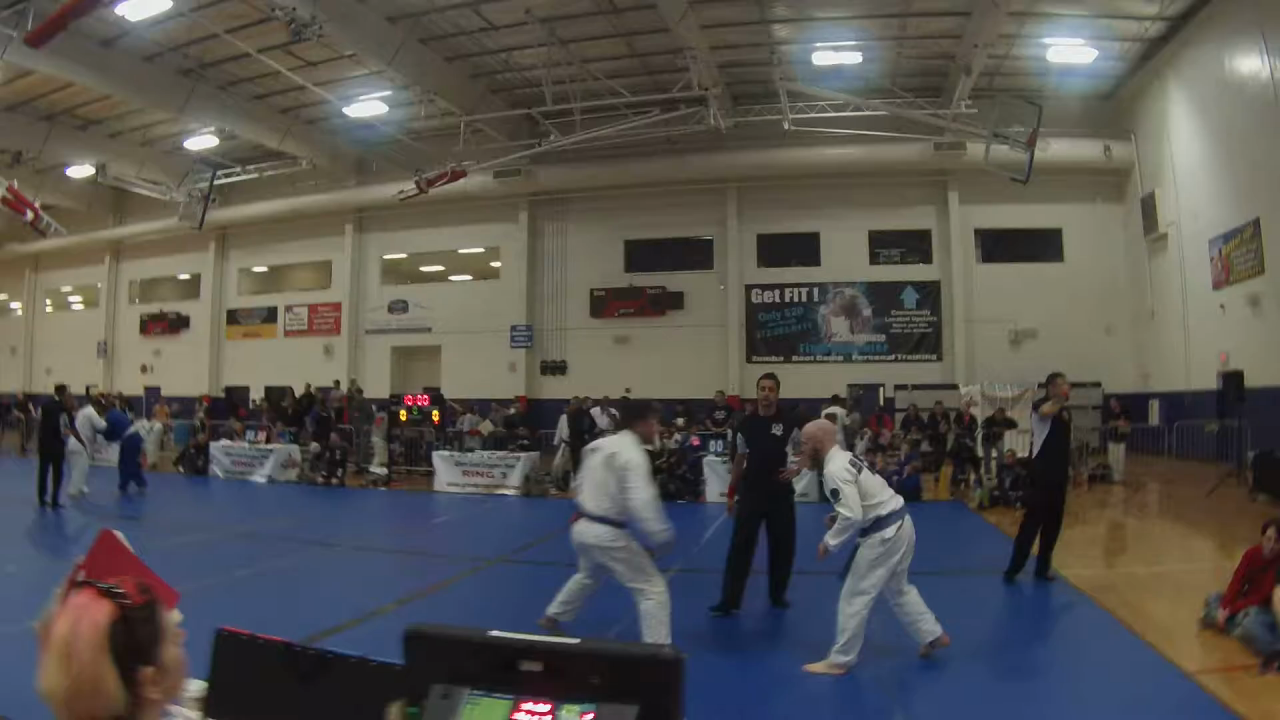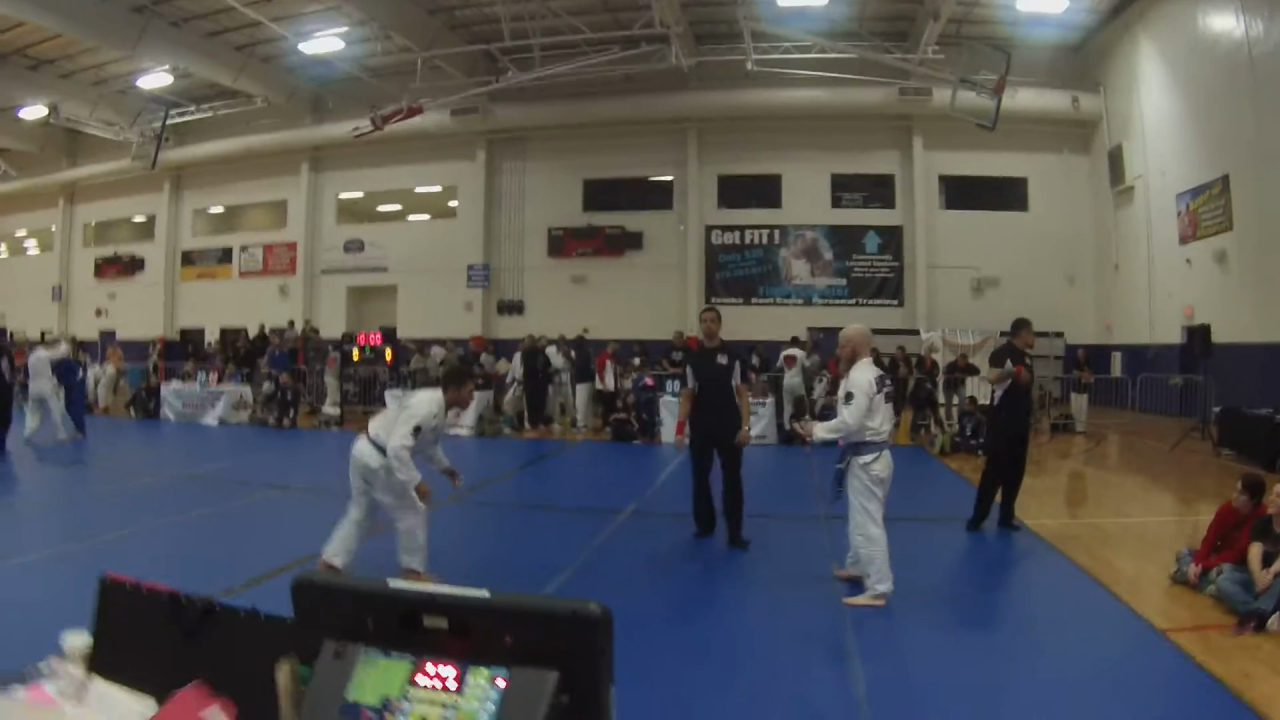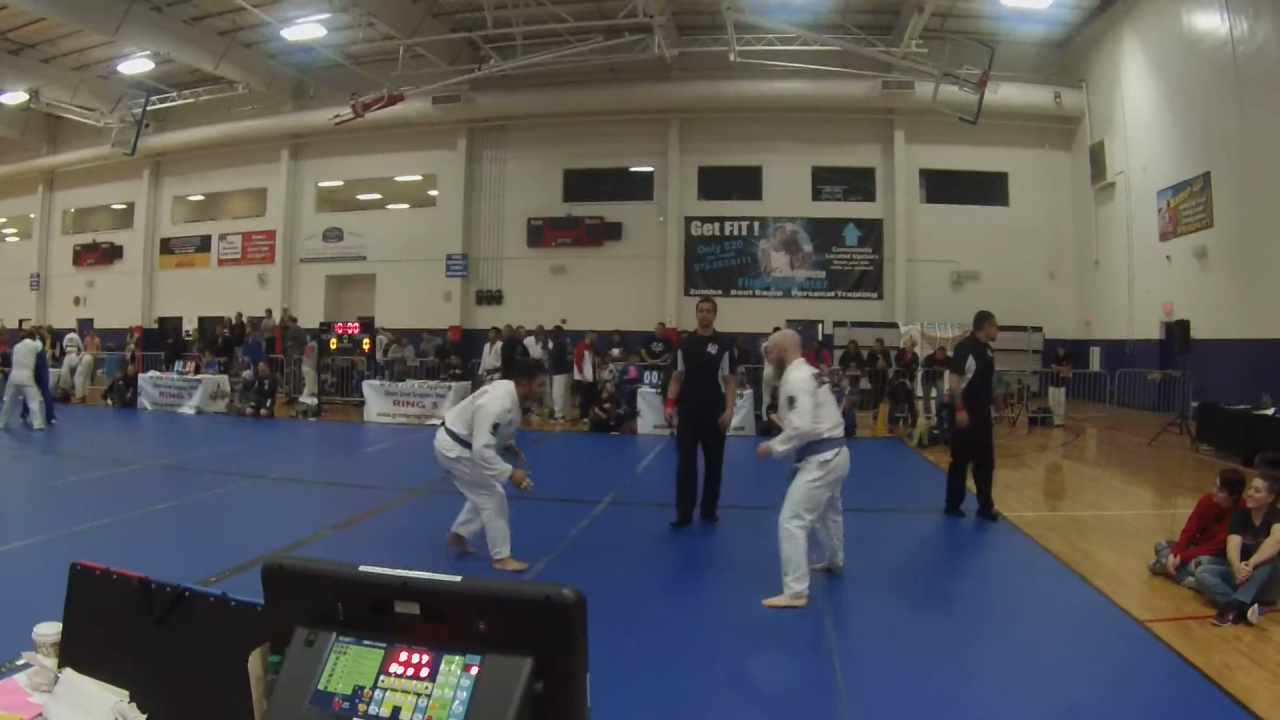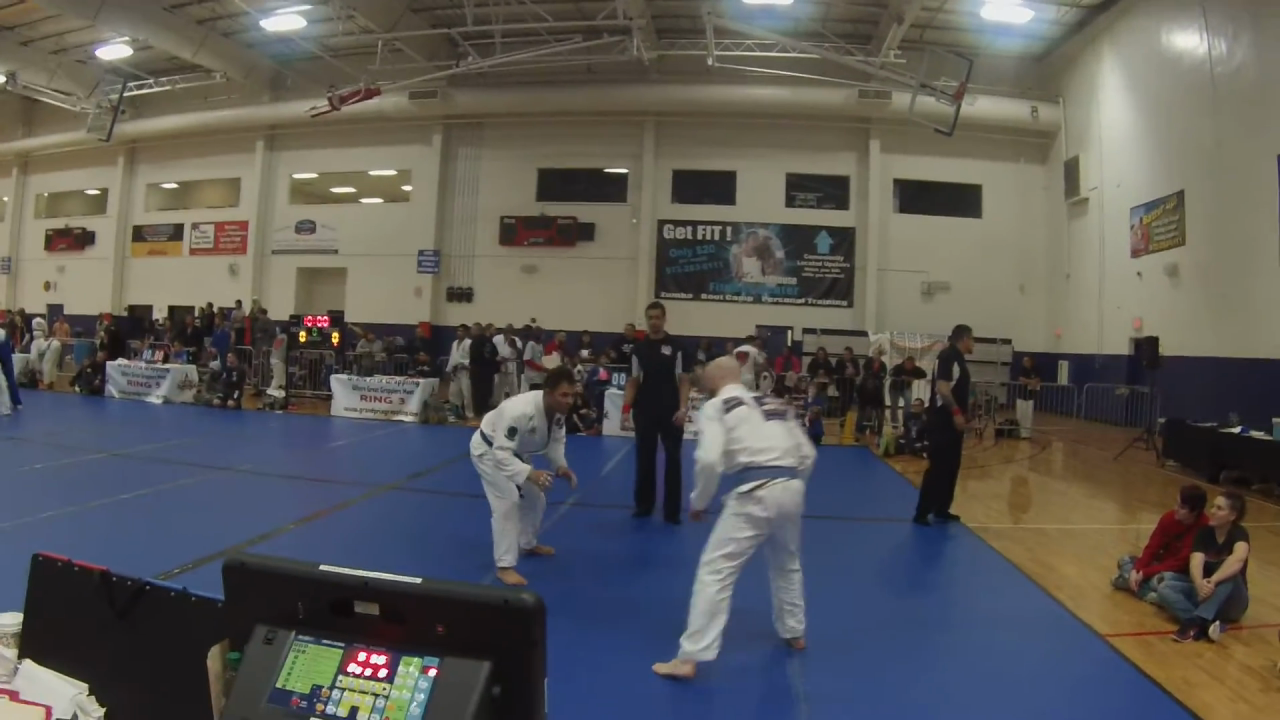
dt=1s
person 1, frame 1
left shoulder: (834, 470)
right shoulder: (846, 458)
left elbow: (852, 516)
left wrist: (829, 541)
right wrist: (838, 518)
left hip: (884, 535)
right hip: (900, 526)
left knee: (855, 597)
right knee: (898, 588)
left ankle: (839, 660)
right ankle: (932, 635)
person 1, frame 2
left shoulder: (857, 378)
right shoulder: (879, 375)
left elbow: (848, 422)
left wrist: (817, 430)
right wrist: (843, 437)
left hip: (865, 461)
right hip: (878, 455)
left knee: (866, 524)
right knee: (861, 519)
left ankle: (877, 591)
right ankle: (856, 566)
person 1, frame 3
left shoulder: (795, 379)
right shoulder: (813, 374)
left elbow: (801, 427)
left wrist: (773, 447)
right wrist: (782, 443)
left hip: (821, 458)
right hip: (838, 452)
left knee: (793, 521)
right knee: (828, 511)
left ankle: (795, 592)
right ankle: (835, 559)
person 1, frame 4
left shoulder: (715, 408)
right shoulder: (776, 405)
left elbow: (710, 461)
right elbow: (807, 454)
left wrist: (698, 502)
left hip: (754, 493)
right hip: (791, 488)
left knee: (715, 571)
right knee: (787, 564)
left ankle: (690, 657)
right ankle: (794, 631)
person 2, frame 1
left shoulder: (789, 422)
right shoulder: (746, 425)
right elbow: (738, 461)
left wrist: (796, 469)
right wrist: (731, 494)
left hip: (780, 492)
right hip: (752, 492)
left knee: (783, 547)
right knee: (741, 546)
left ankle: (777, 594)
right ankle: (729, 600)
person 2, frame 2
left shoulder: (732, 355)
right shoulder: (693, 358)
left elbow: (742, 393)
right elbow: (688, 396)
left wrist: (745, 426)
right wrist: (680, 429)
left hip: (729, 425)
right hip: (701, 426)
left knee: (732, 478)
right knee: (700, 477)
left ankle: (735, 532)
right ankle: (704, 525)
person 2, frame 3
left shoulder: (723, 345)
right shoulder: (685, 344)
left elbow: (729, 382)
right elbow: (676, 378)
left wrist: (729, 410)
right wrist: (670, 404)
left hip: (714, 413)
right hip: (688, 411)
left knee: (713, 463)
right knee: (686, 462)
left ankle: (708, 509)
right ankle: (684, 513)
person 2, frame 4
left shoulder: (676, 347)
right shoulder: (639, 348)
left elbow: (684, 382)
right elbow: (633, 382)
left wrist: (682, 409)
right wrist: (626, 409)
left hip: (670, 411)
right hip: (645, 411)
left knee: (674, 461)
right knee: (645, 459)
left ankle: (672, 510)
right ankle: (644, 505)
person 3, frame 1
left shoulder: (598, 445)
right shoulder: (634, 455)
left elbow: (581, 484)
right elbow: (642, 502)
right wrist: (662, 536)
left hip: (582, 527)
right hip: (607, 534)
left knee: (587, 577)
right knee: (652, 588)
left ankle: (552, 618)
right ankle: (658, 648)
person 3, frame 2
left shoulder: (436, 403)
right shoulder: (425, 409)
left elbow: (427, 441)
right elbow: (398, 448)
left wrist: (444, 466)
right wrist: (416, 483)
left hip: (365, 451)
right hip: (376, 458)
left knee: (359, 514)
right knee: (412, 512)
left ankle: (330, 561)
right ankle: (414, 571)
person 3, frame 3
left shoulder: (509, 390)
right shoulder: (496, 405)
right elbow: (482, 451)
left wrist: (508, 446)
right wrist: (511, 473)
left hip: (462, 442)
right hip: (454, 448)
left knee: (484, 493)
right knee: (493, 498)
left ankle: (458, 534)
right ankle: (501, 557)
person 3, frame 4
left shoulder: (558, 409)
right shoulder: (518, 411)
left elbow: (556, 438)
right elbow: (501, 454)
left wrist: (561, 465)
right wrist: (531, 473)
left hip: (516, 451)
right hip: (489, 450)
left knee: (535, 498)
right knee: (507, 504)
left ankle: (527, 543)
right ankle: (505, 566)
person 4, frame 1
left shoulder: (1064, 411)
right shoulder: (1040, 405)
right elbow: (1047, 411)
right wrist: (1061, 396)
left hip: (1059, 474)
right hip: (1041, 473)
left knee: (1053, 523)
right knee: (1032, 521)
left ankle: (1042, 567)
right ankle: (1014, 568)
person 4, frame 2
left shoulder: (1025, 357)
right shoulder: (1002, 353)
right elbow: (992, 376)
left wrist: (1035, 416)
right wrist: (1017, 371)
left hip: (1021, 421)
right hip: (1002, 421)
left knee: (1015, 471)
right knee: (994, 469)
left ankle: (1006, 516)
right ankle: (978, 517)
person 4, frame 3
left shoulder: (987, 349)
right shoulder: (965, 347)
right elbow: (954, 380)
right wrist: (959, 409)
left hip: (983, 413)
right hip: (966, 414)
left knee: (986, 460)
right knee: (961, 459)
left ankle: (985, 506)
right ankle: (952, 505)
person 4, frame 4
left shoulder: (958, 358)
right shoulder: (948, 356)
right elbow: (942, 387)
left wrist: (962, 415)
right wrist: (956, 412)
left hip: (953, 420)
right hip: (943, 419)
left knee: (951, 466)
right knee: (939, 466)
left ankle: (941, 509)
right ankle: (922, 512)
